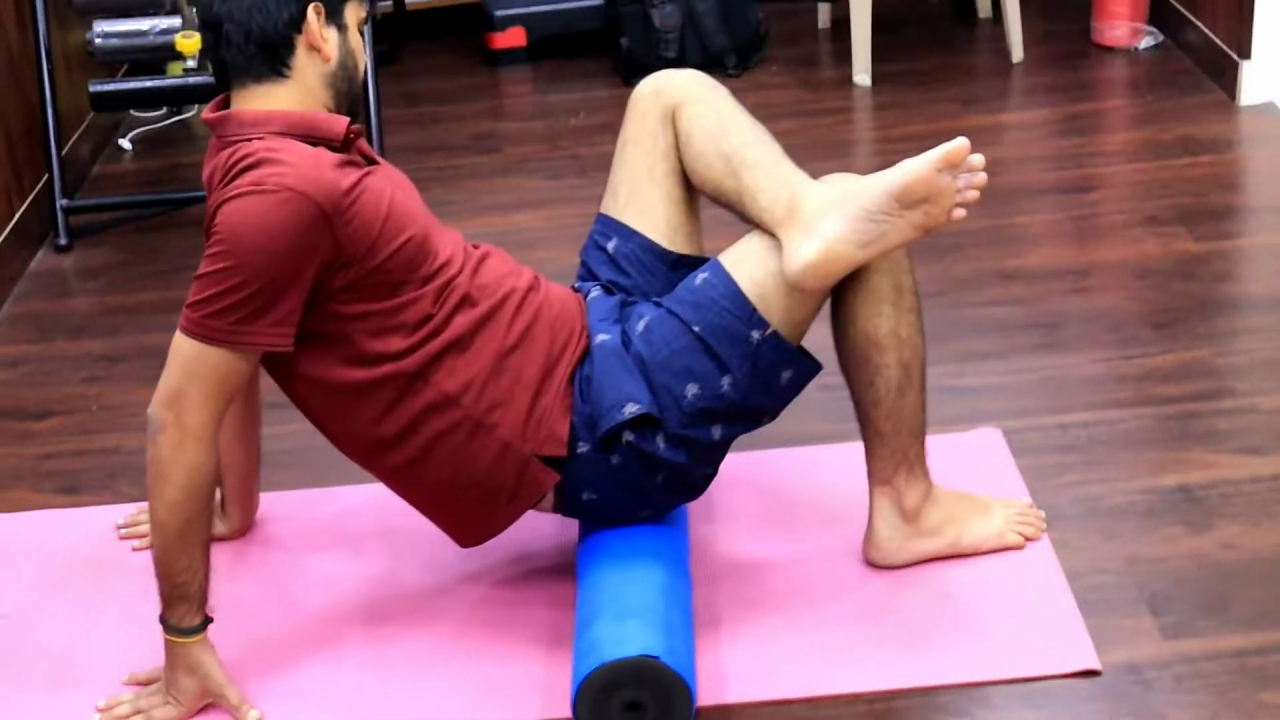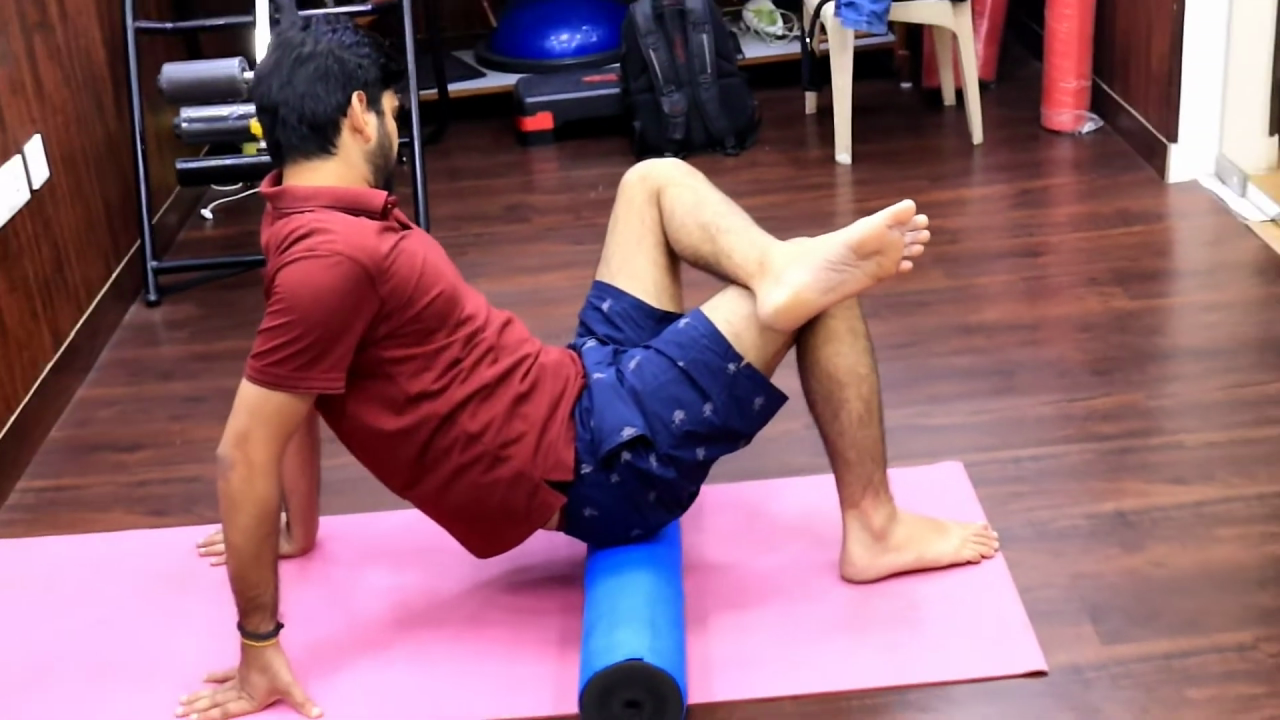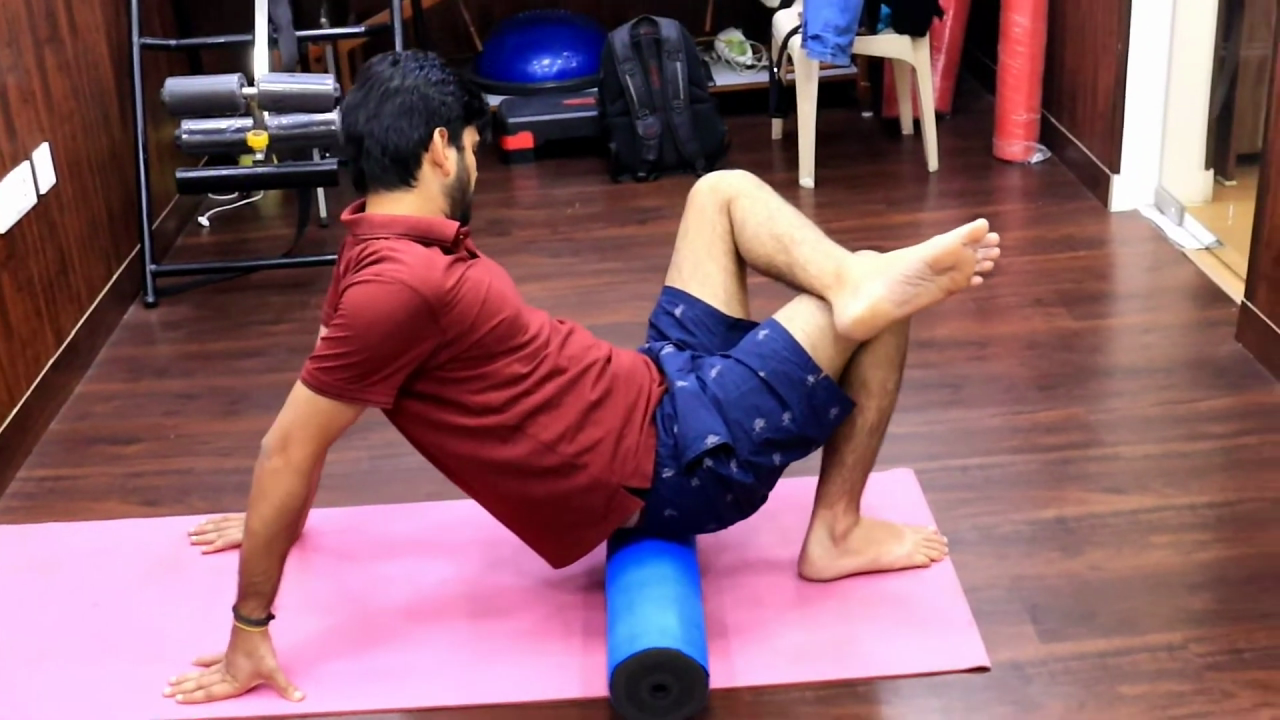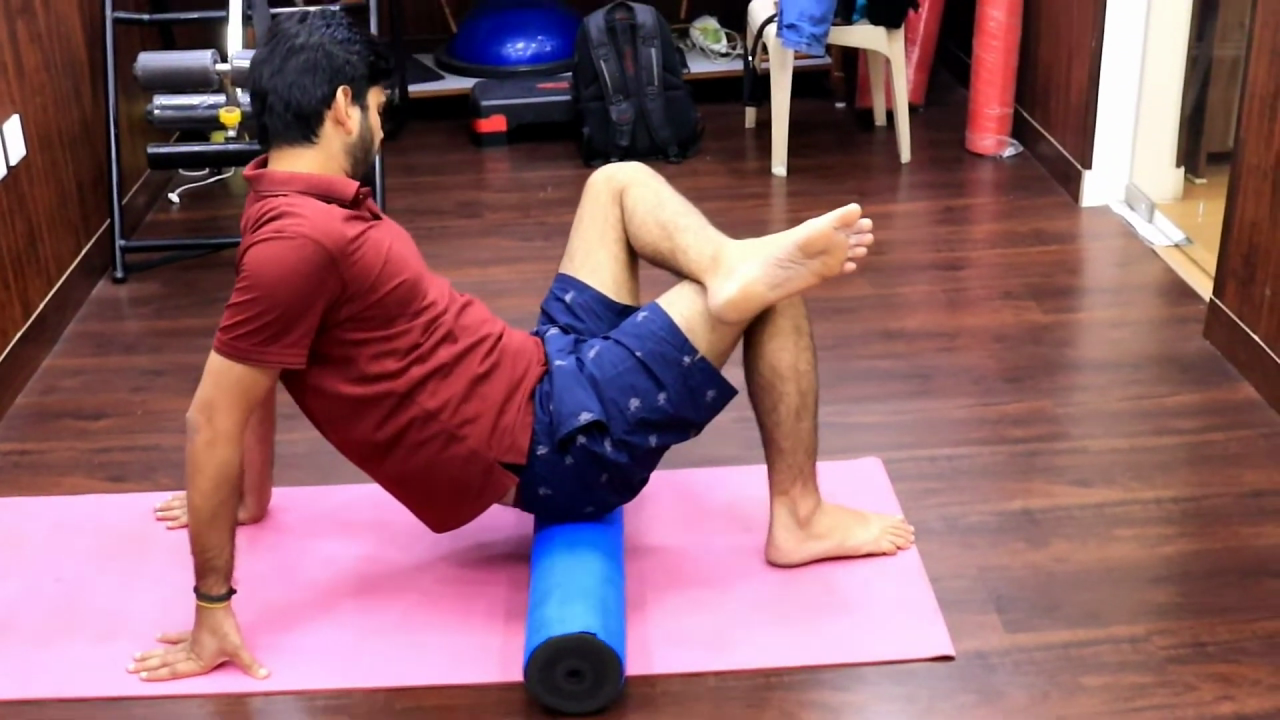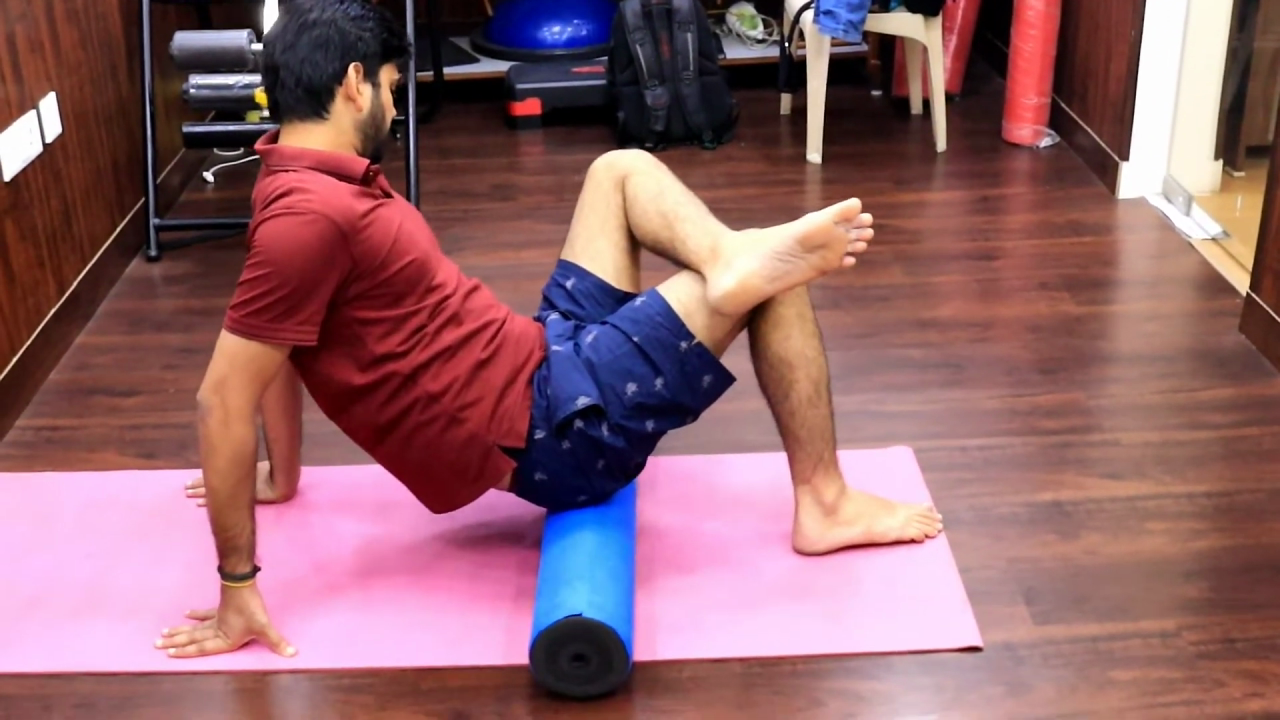
dt=1s
person 1, frame 1
left shoulder: (264, 148)
right shoulder: (285, 190)
left elbow: (229, 368)
right elbow: (178, 416)
left wrist: (234, 509)
left hip: (590, 336)
right hip: (600, 430)
left knee: (670, 96)
right knee: (860, 228)
left ankle: (810, 225)
right ankle: (908, 508)
person 1, frame 2
left shoulder: (313, 219)
right shoulder: (335, 254)
left elbow: (292, 407)
right elbow: (243, 453)
left wrist: (300, 528)
right wrist: (258, 646)
left hip: (585, 386)
right hip: (598, 458)
left knee: (657, 180)
right knee: (822, 291)
left ankle: (782, 272)
right ankle: (875, 526)
person 1, frame 3
left shoulder: (384, 245)
right shoulder: (402, 284)
left elbow: (322, 370)
right elbow: (288, 447)
right wrist: (249, 633)
left hip: (657, 388)
right hip: (676, 456)
left knee: (726, 191)
right knee: (880, 304)
left ankle: (855, 283)
right ankle: (839, 531)
person 1, frame 4
left shoulder: (296, 203)
right shoulder: (301, 238)
left elbow: (253, 366)
right elbow: (213, 418)
left wrist: (253, 497)
right wrist: (213, 608)
left hip: (547, 370)
right hip: (554, 441)
left knee: (620, 183)
right knee: (774, 289)
left ankle: (729, 268)
right ankle: (801, 517)
person 1, frame 5
left shoulder: (309, 179)
right shoulder: (310, 214)
left elbow: (283, 347)
right elbow: (223, 399)
left wrist: (282, 474)
right wrist: (237, 588)
left hip: (544, 358)
right hip: (553, 427)
left knee: (624, 170)
right knee: (775, 279)
left ankle: (733, 260)
right ankle: (824, 501)
